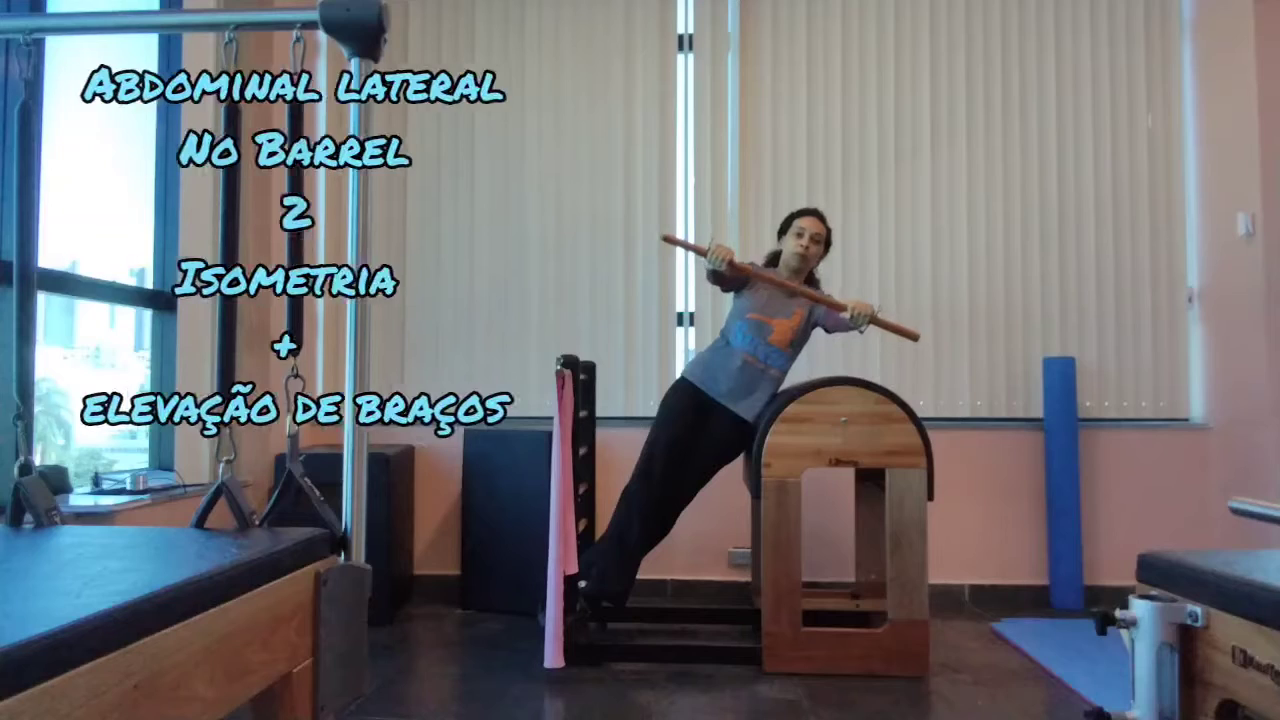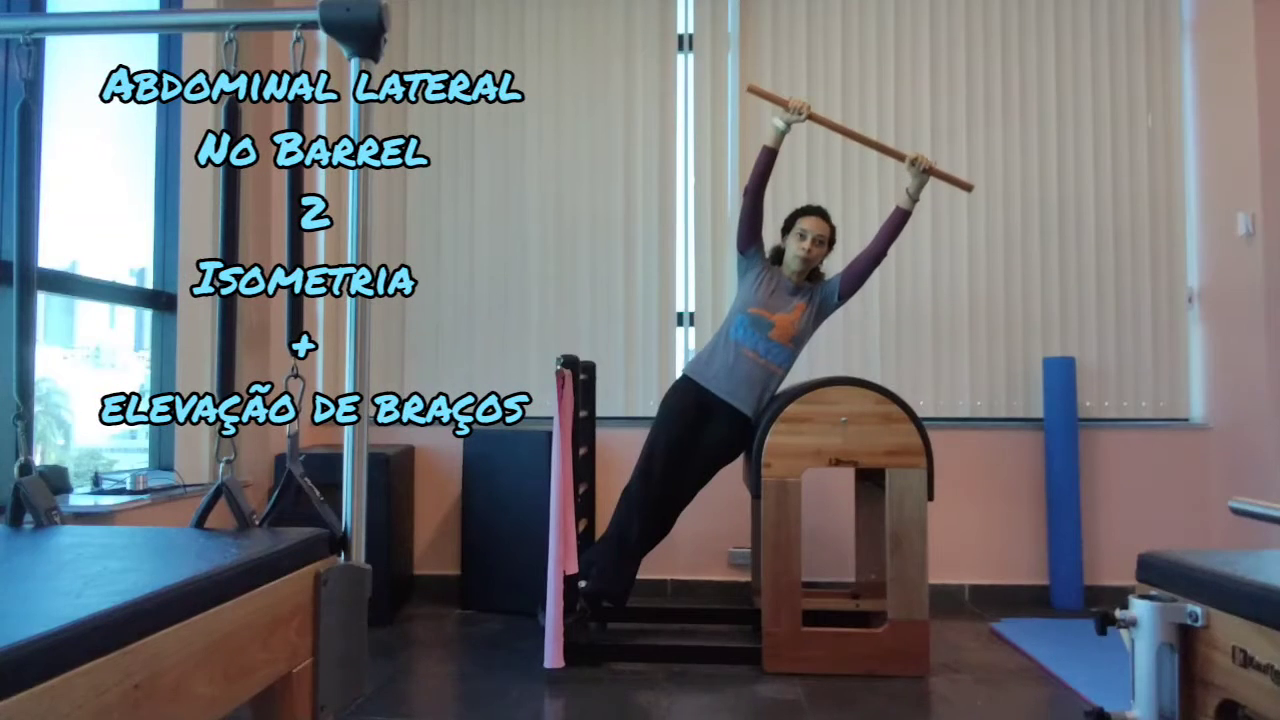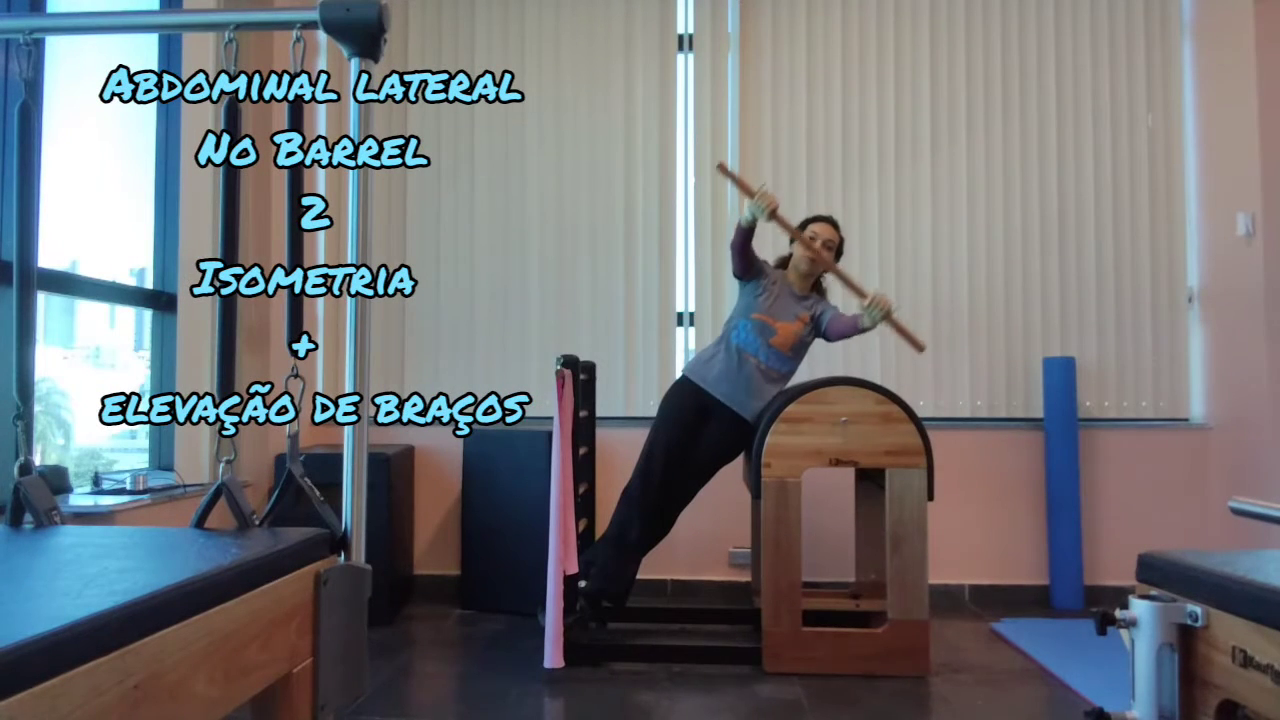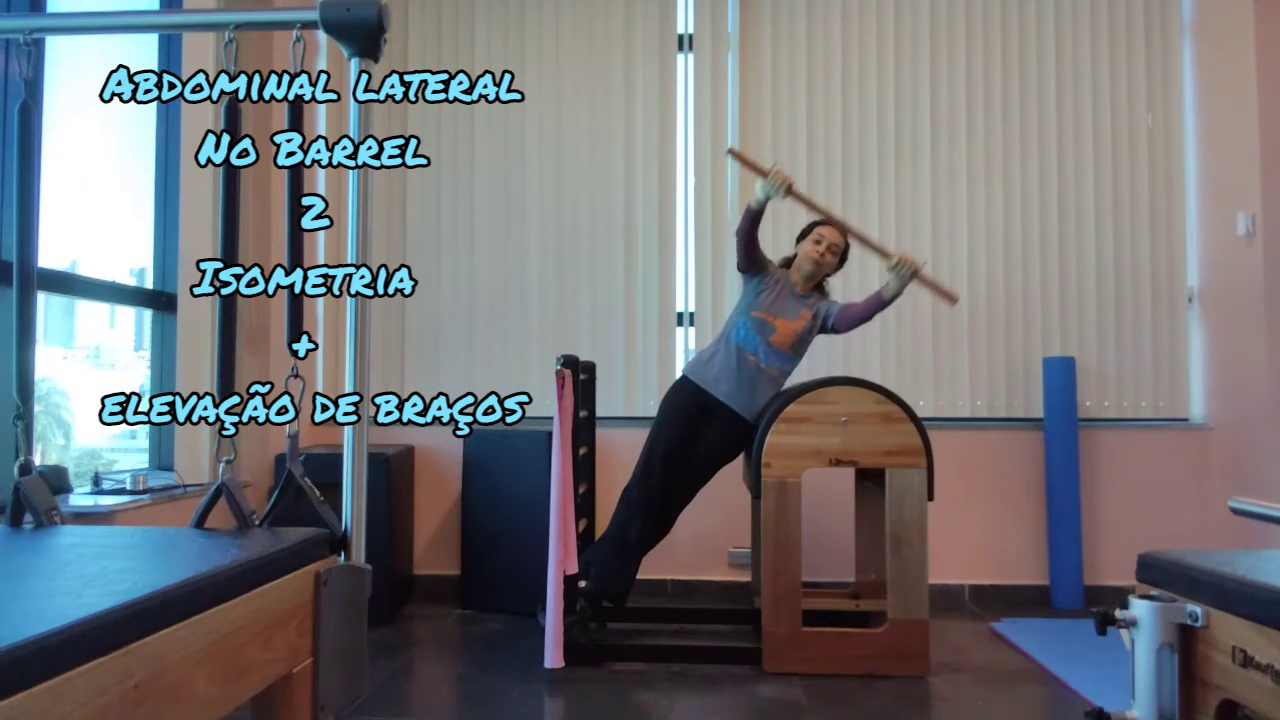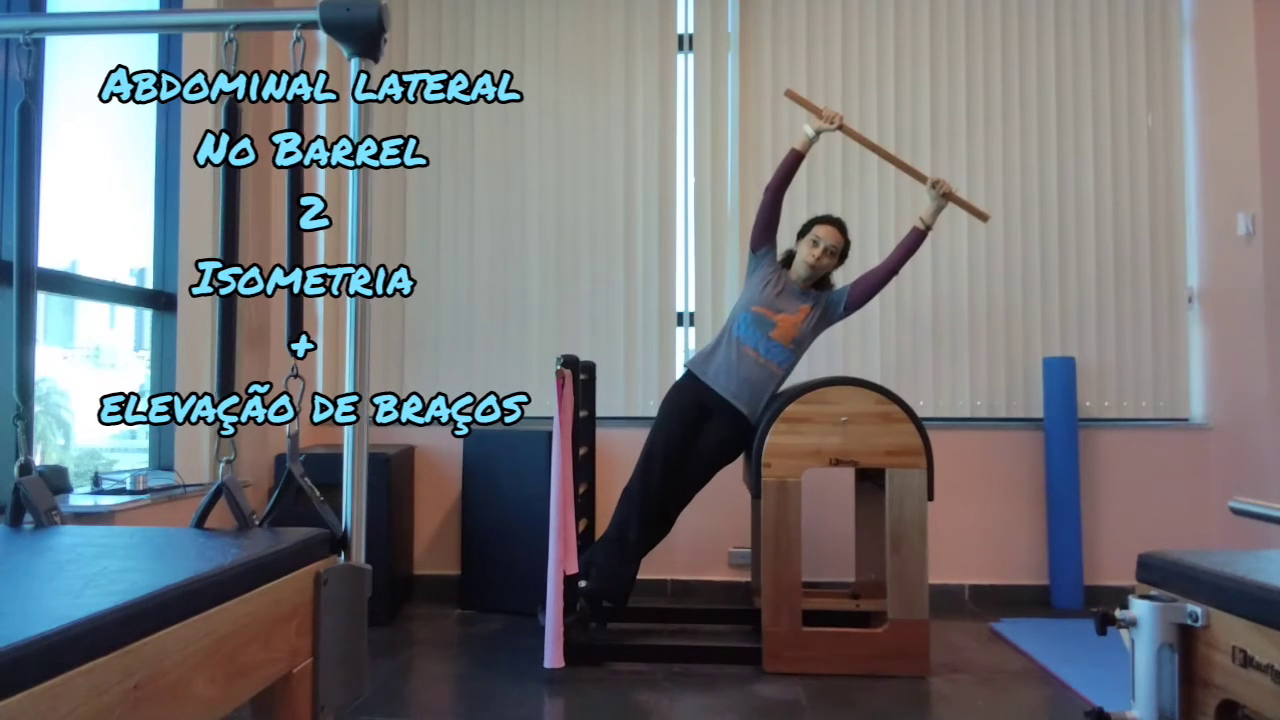
dt=1s
person 1, frame 1
left shoulder: (814, 301)
right shoulder: (752, 276)
left elbow: (836, 320)
right elbow: (720, 276)
left wrist: (855, 318)
right wrist: (715, 262)
left hip: (741, 414)
right hip: (697, 387)
left knee: (672, 498)
right knee: (647, 483)
left ankle: (602, 587)
right ankle: (592, 579)
person 1, frame 2
left shoulder: (822, 297)
right shoulder: (756, 269)
left elbow: (874, 254)
right elbow: (751, 198)
left wrist: (911, 195)
right wrist: (780, 131)
left hip: (740, 413)
right hip: (697, 386)
left knee: (672, 499)
right knee: (648, 483)
left ankle: (601, 588)
right ankle: (592, 580)
person 1, frame 3
left shoulder: (818, 311)
right shoulder: (759, 278)
left elbow: (840, 328)
right elbow: (738, 251)
left wrist: (866, 320)
right wrist: (751, 217)
left hip: (741, 416)
right hip: (698, 387)
left knee: (670, 499)
right knee: (647, 484)
left ankle: (600, 590)
right ankle: (590, 579)
person 1, frame 4
left shoulder: (821, 310)
right shoulder: (762, 274)
left elbow: (857, 314)
right elbow: (745, 236)
left wrist: (892, 288)
right wrist: (763, 197)
left hip: (739, 415)
right hip: (697, 385)
left knee: (670, 501)
right knee: (647, 484)
left ankle: (601, 589)
right ankle: (591, 578)
person 1, frame 5
left shoulder: (827, 305)
right shoulder: (765, 268)
left elbow: (888, 269)
right elbow: (772, 196)
left wrist: (930, 215)
right wrist: (810, 136)
left hip: (739, 415)
right hip: (698, 385)
left knee: (670, 499)
right knee: (647, 483)
left ankle: (602, 586)
right ankle: (592, 578)
